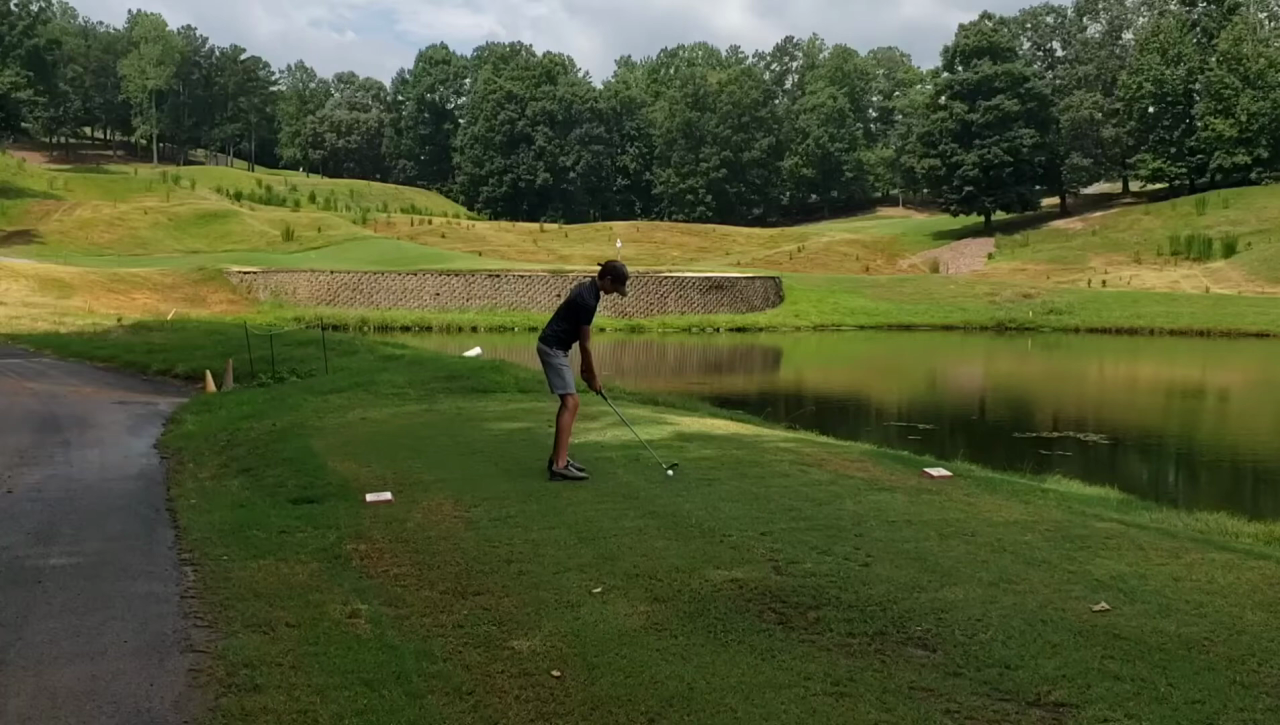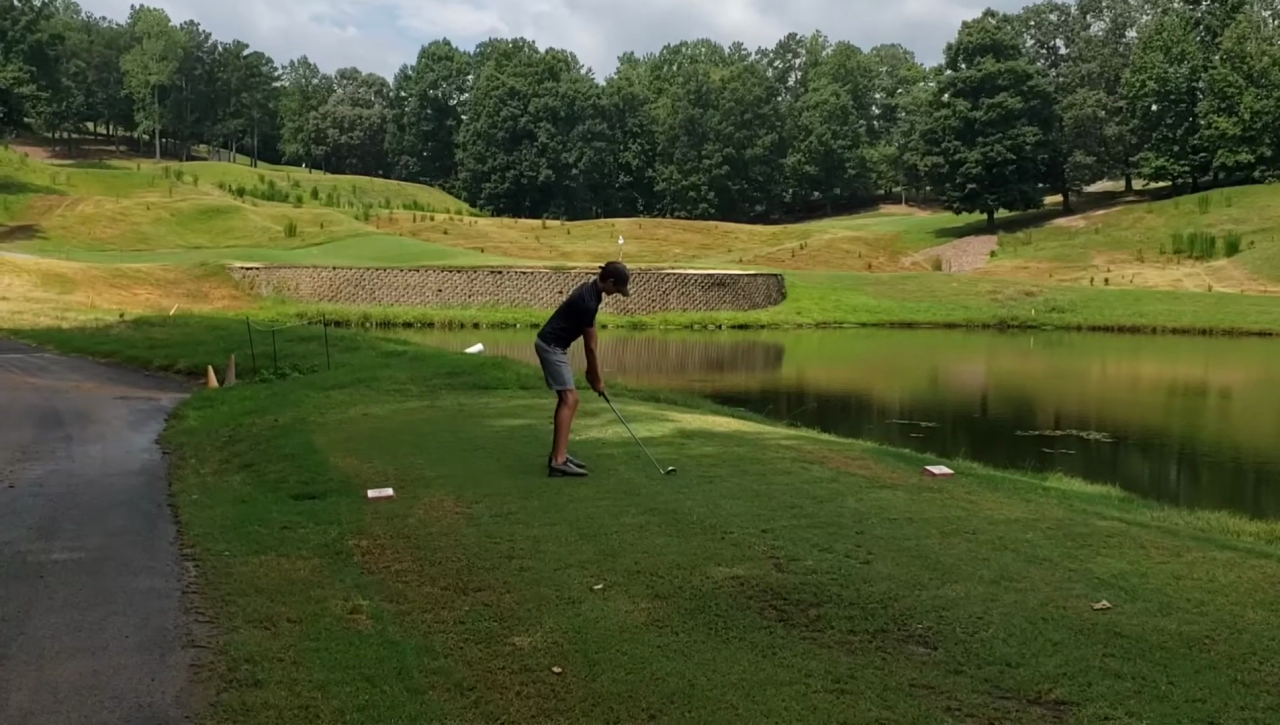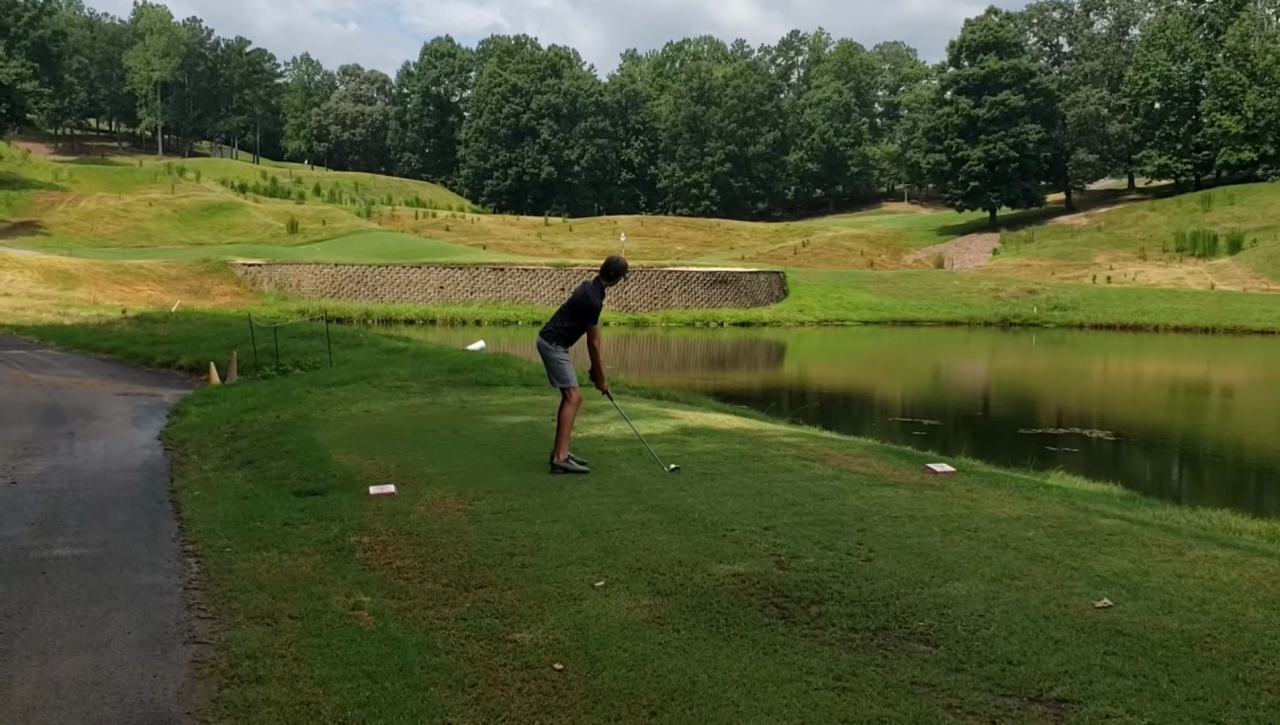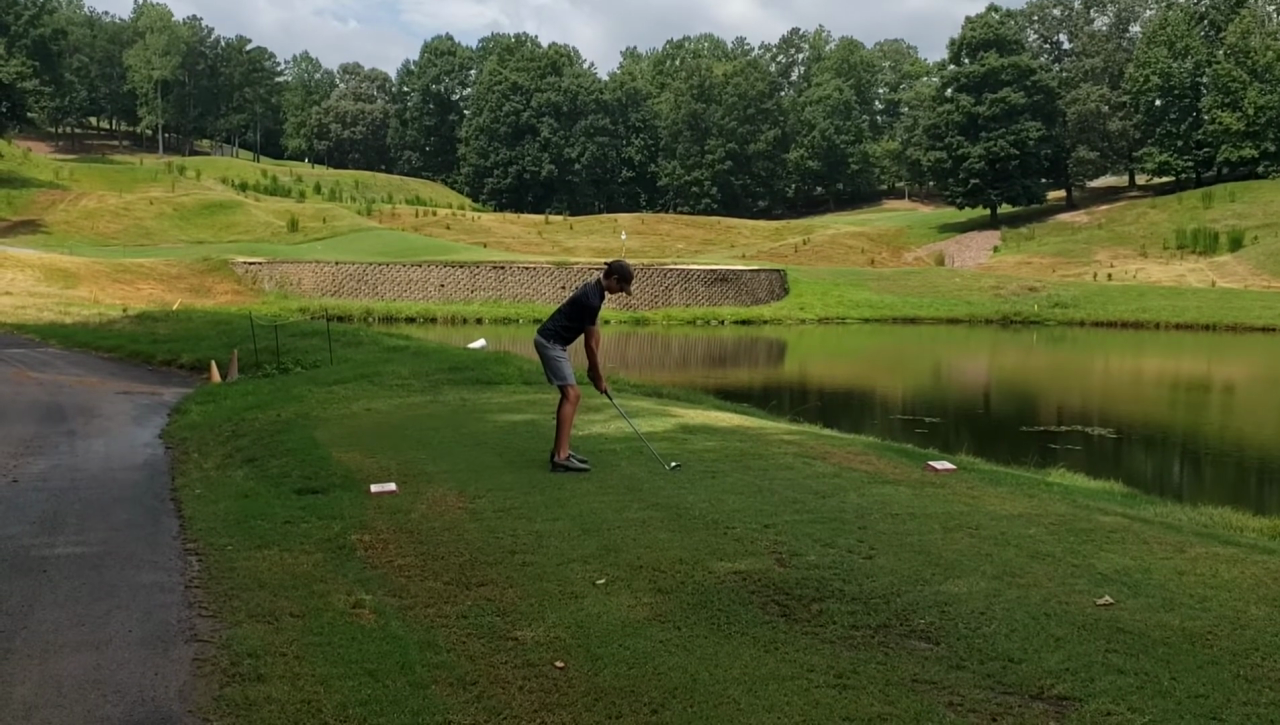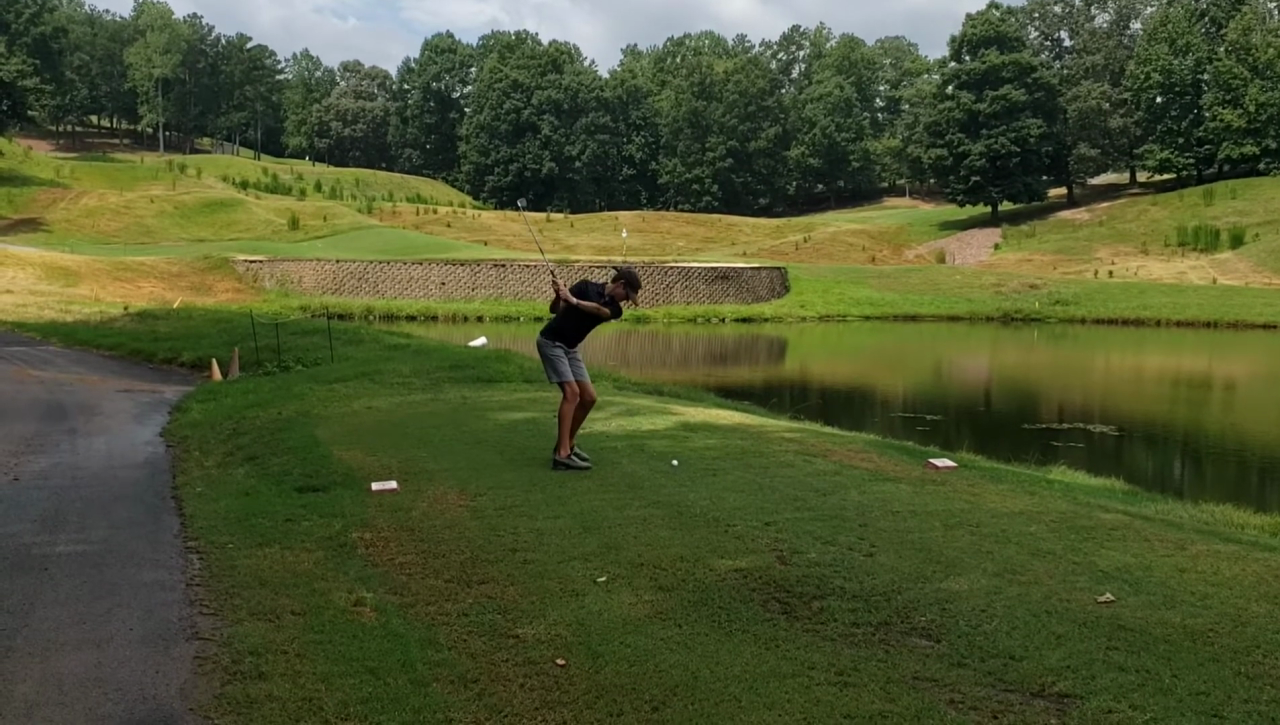
dt=1s
person 1, frame 1
left shoulder: (586, 288)
right shoulder: (587, 300)
left elbow: (582, 339)
right elbow: (584, 342)
left wrist: (585, 365)
right wrist: (593, 376)
left hip: (554, 346)
right hip: (553, 348)
left knee: (567, 402)
right knee: (571, 403)
left ankle: (558, 456)
right ankle: (560, 465)
person 1, frame 2
left shoulder: (590, 289)
right shoulder: (588, 302)
left elbow: (590, 337)
right elbow: (590, 344)
left wrist: (591, 369)
right wrist: (597, 378)
left hip: (552, 344)
right hip: (551, 346)
left knee: (565, 398)
right knee: (570, 399)
left ankle: (558, 453)
right ankle: (559, 461)
person 1, frame 3
left shoulder: (592, 287)
right shoulder: (593, 299)
left elbow: (594, 334)
right elbow: (593, 342)
left wrist: (595, 368)
right wrist: (601, 376)
left hip: (553, 342)
right hip: (554, 344)
left knee: (570, 396)
right knee: (574, 397)
left ankle: (560, 451)
right ankle: (560, 458)
person 1, frame 4
left shoulder: (594, 290)
right shoulder: (591, 299)
left elbow: (595, 332)
right elbow: (590, 343)
left wrist: (594, 367)
right wrist: (599, 376)
left hip: (553, 342)
right hip: (550, 342)
left knee: (568, 394)
right knee: (572, 395)
left ankle: (560, 449)
right ankle: (561, 457)
person 1, frame 5
left shoulder: (614, 309)
right shoulder: (586, 287)
left elbow: (596, 308)
right elbow: (555, 309)
left wrist: (573, 300)
right wrist: (560, 296)
left hip: (570, 347)
right hip: (551, 341)
left knee: (589, 397)
right knee: (572, 392)
left ankle: (568, 444)
right ankle: (562, 454)
